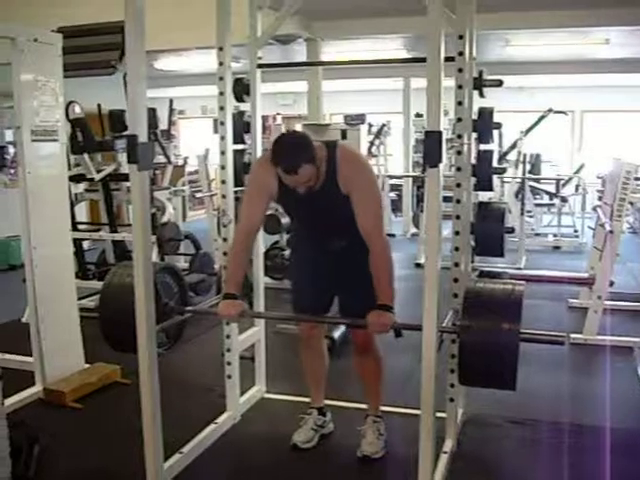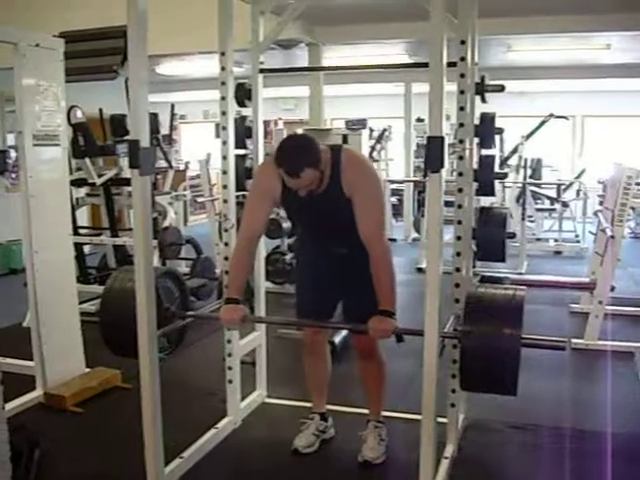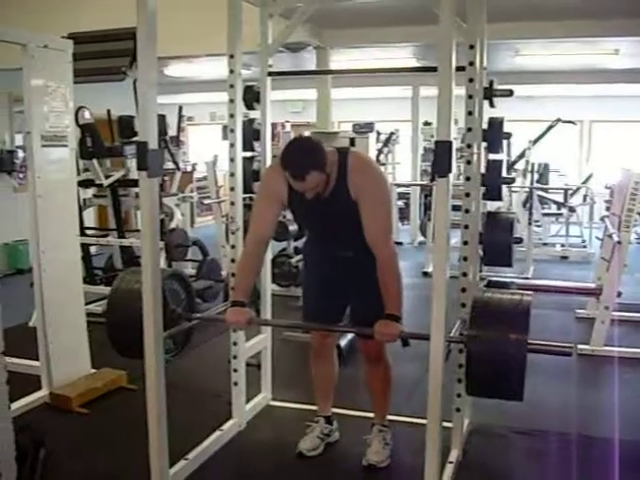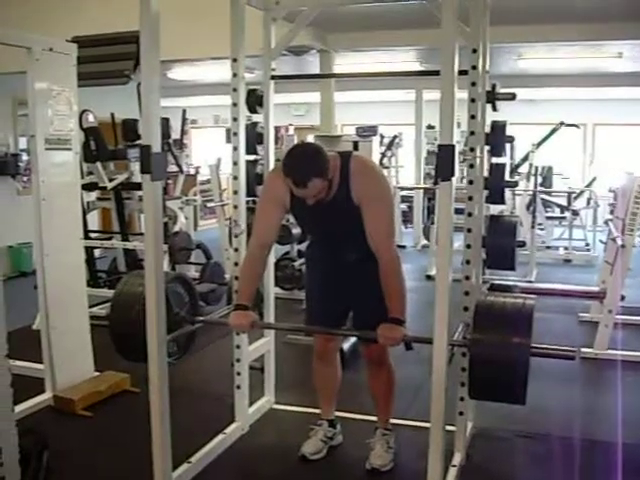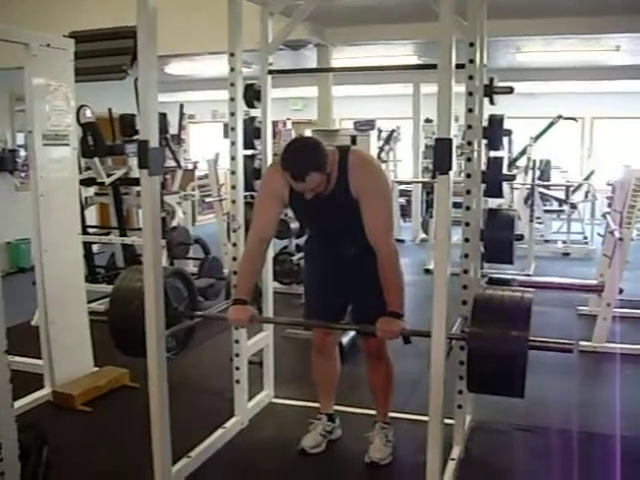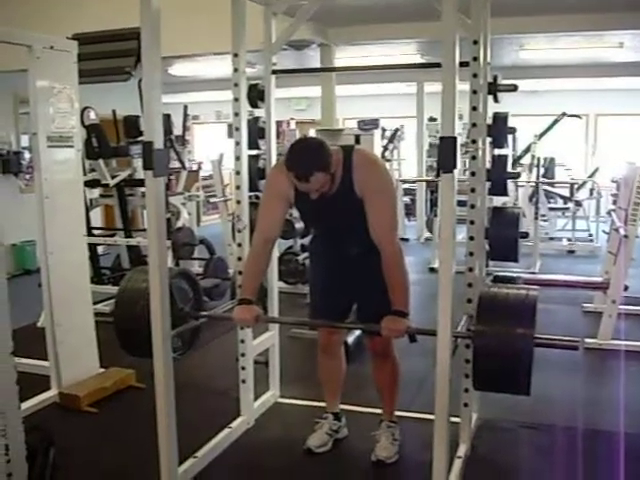
dt=0.4s
person 1, frame 1
left shoulder: (350, 165)
right shoulder: (264, 172)
left elbow: (376, 238)
right elbow: (245, 231)
left wrist: (384, 305)
right wrist: (231, 293)
left hip: (355, 250)
right hip: (309, 248)
left knee: (362, 337)
right knee: (308, 332)
left ankle: (374, 420)
right ankle: (318, 414)
person 1, frame 2
left shoulder: (355, 170)
right shoulder: (268, 176)
left elbow: (376, 243)
right elbow: (248, 237)
left wrist: (386, 311)
right wrist: (233, 299)
left hip: (358, 255)
right hip: (313, 253)
left knee: (366, 342)
right knee: (312, 337)
left ankle: (375, 425)
right ankle: (320, 418)
person 1, frame 3
left shoulder: (362, 173)
right shoulder: (275, 179)
left elbow: (383, 247)
right elbow: (257, 240)
left wrist: (392, 315)
right wrist: (239, 301)
left hip: (367, 259)
right hip: (322, 257)
left knee: (373, 347)
right knee: (320, 342)
left ankle: (381, 430)
right ankle: (325, 422)
person 1, frame 4
left shoulder: (365, 177)
right shoulder: (277, 183)
left elbow: (385, 251)
right elbow: (259, 244)
left wrist: (395, 319)
right wrist: (242, 305)
left hip: (369, 263)
right hip: (324, 260)
left knee: (375, 351)
right knee: (323, 345)
left ankle: (383, 433)
right ankle: (328, 425)
person 1, frame 5
left shoulder: (363, 171)
right shoulder: (275, 178)
left elbow: (384, 245)
right elbow: (258, 239)
left wrist: (394, 312)
right wrist: (241, 299)
left hip: (367, 257)
right hip: (323, 255)
left knee: (374, 345)
right knee: (322, 339)
left ankle: (383, 427)
right ankle: (327, 419)
person 1, frame 6
left shoulder: (367, 170)
right shoulder: (280, 178)
left elbow: (388, 244)
right elbow: (263, 239)
left wrist: (399, 311)
right wrist: (246, 299)
left hip: (373, 256)
right hip: (328, 254)
left knee: (380, 344)
right knee: (327, 339)
left ankle: (389, 425)
right ankle: (333, 418)
